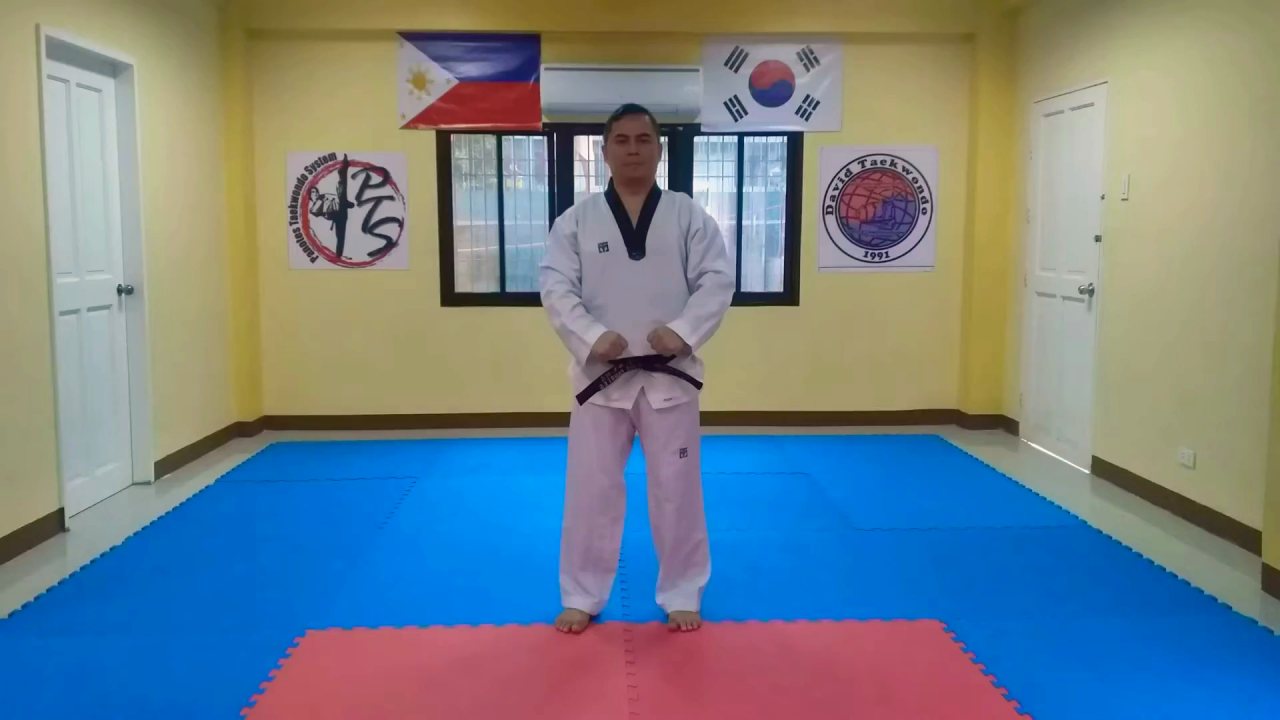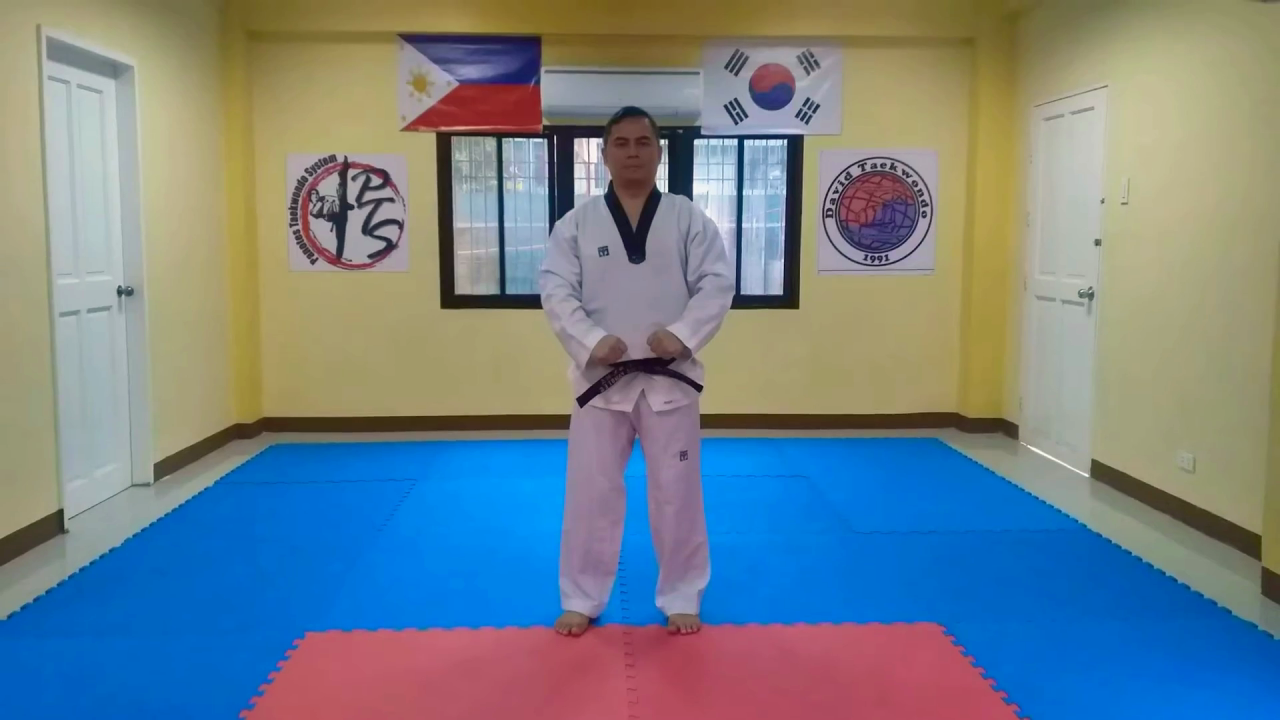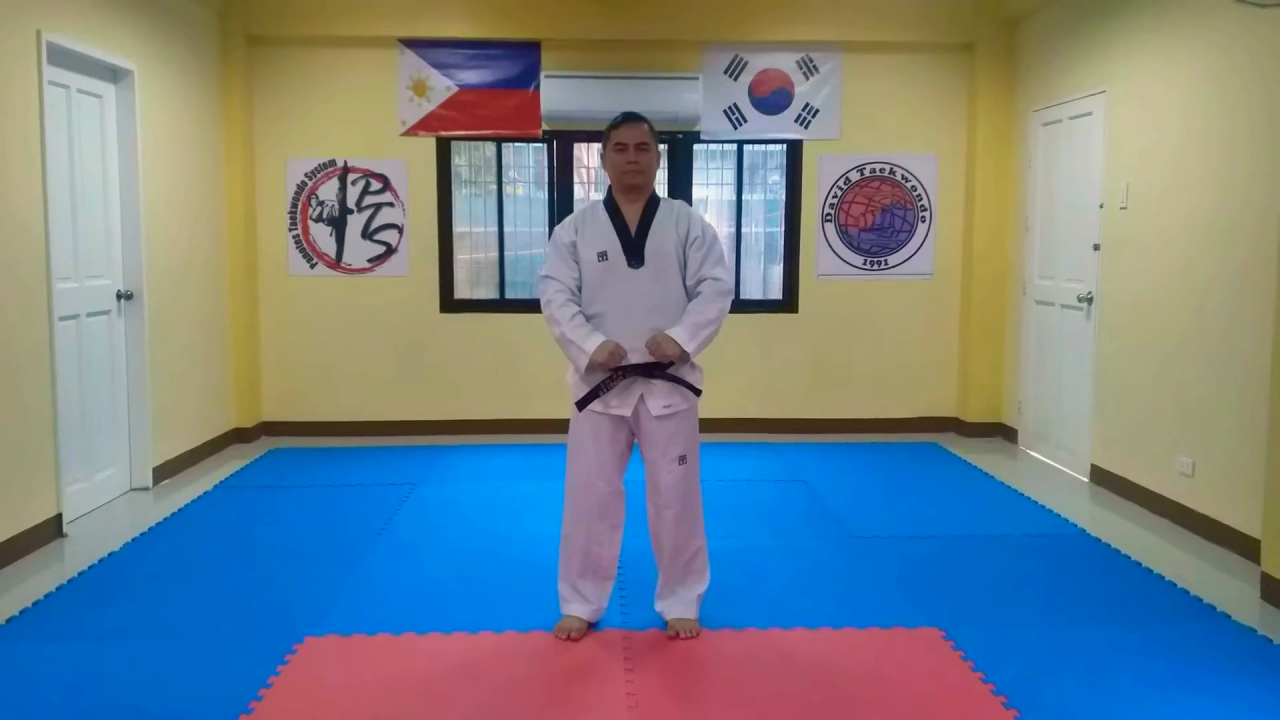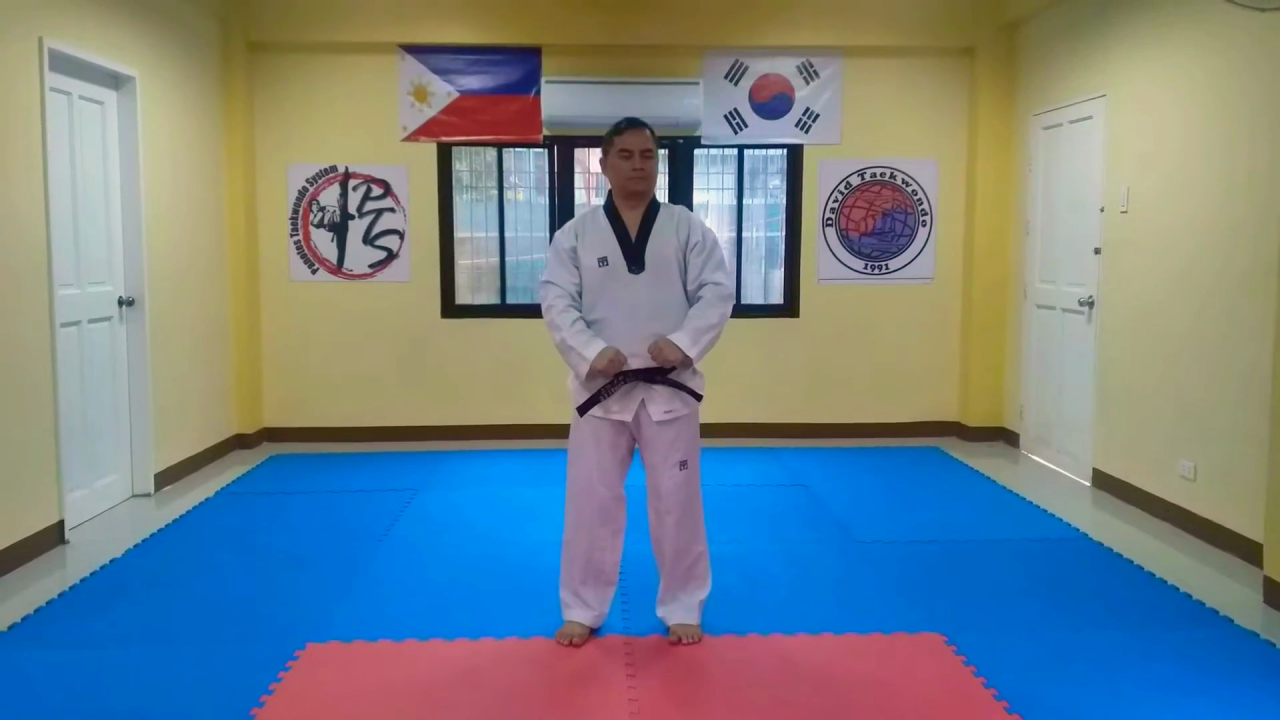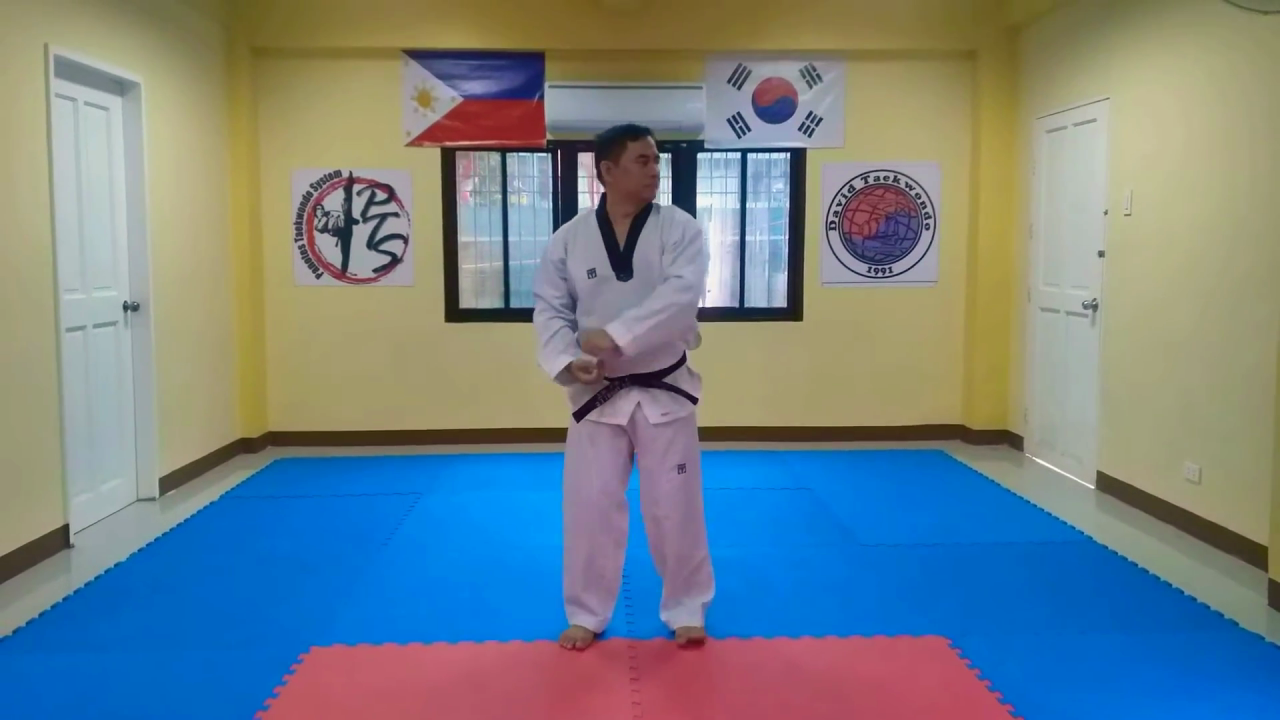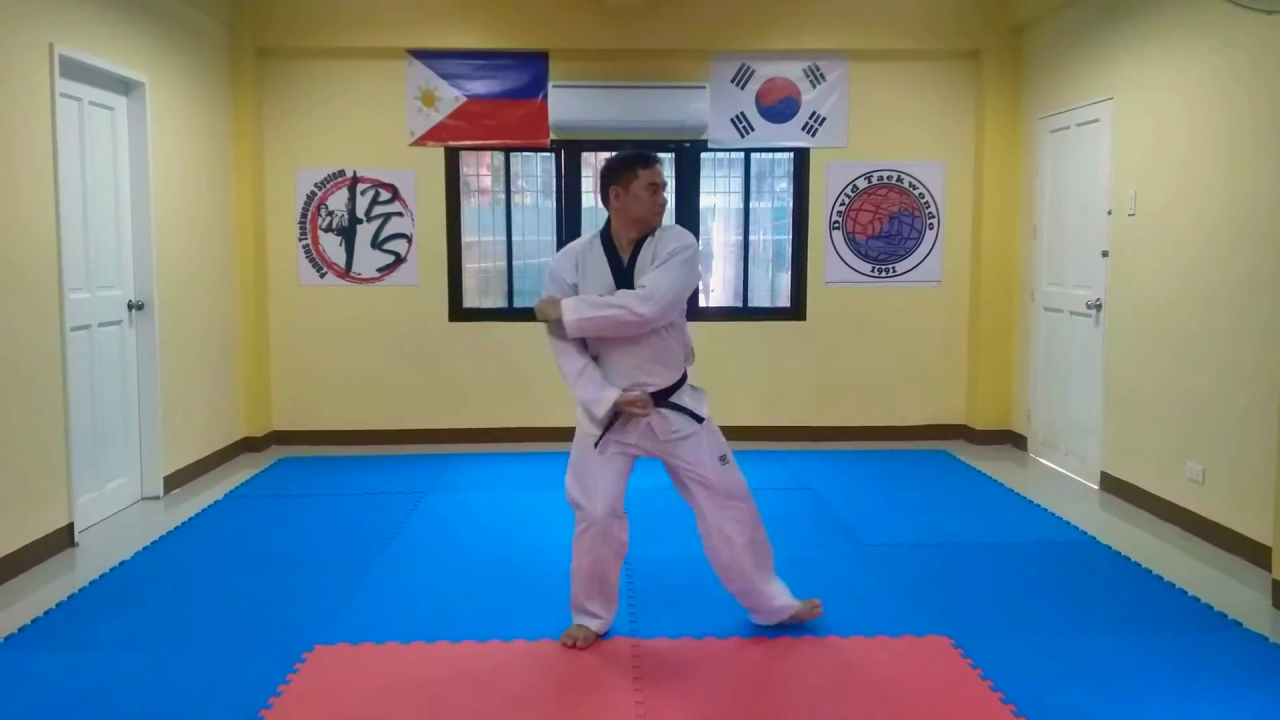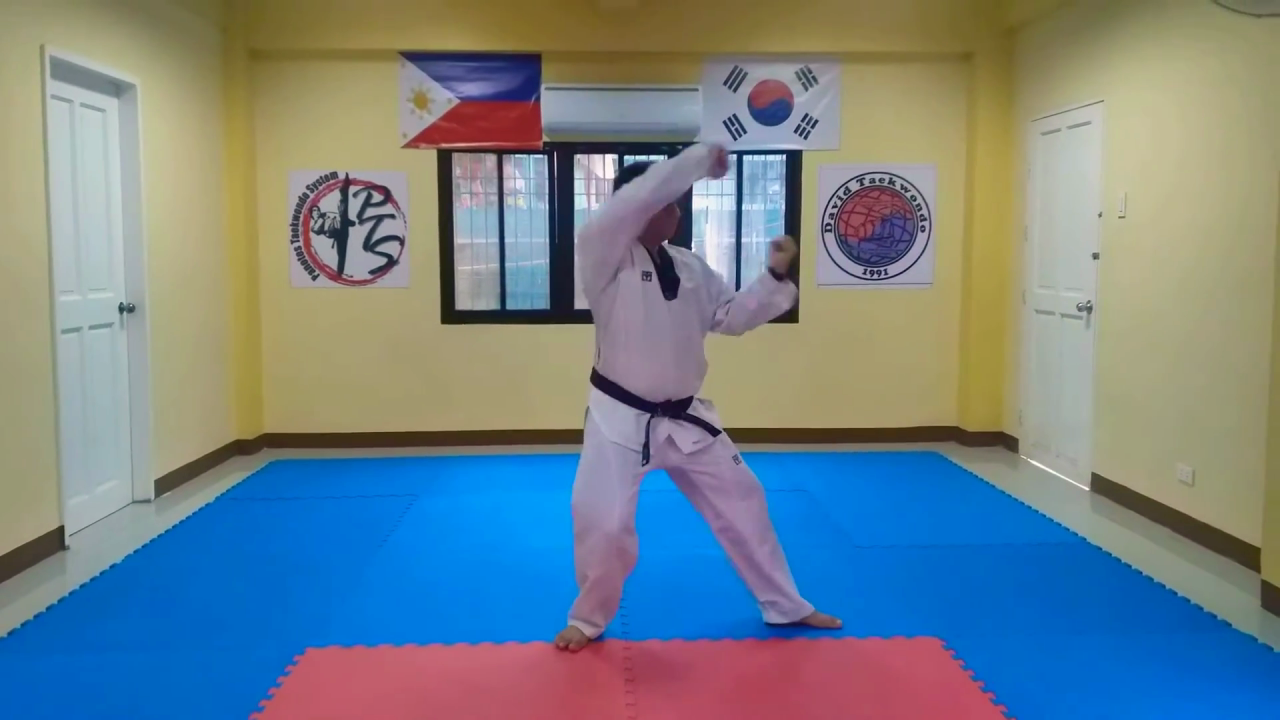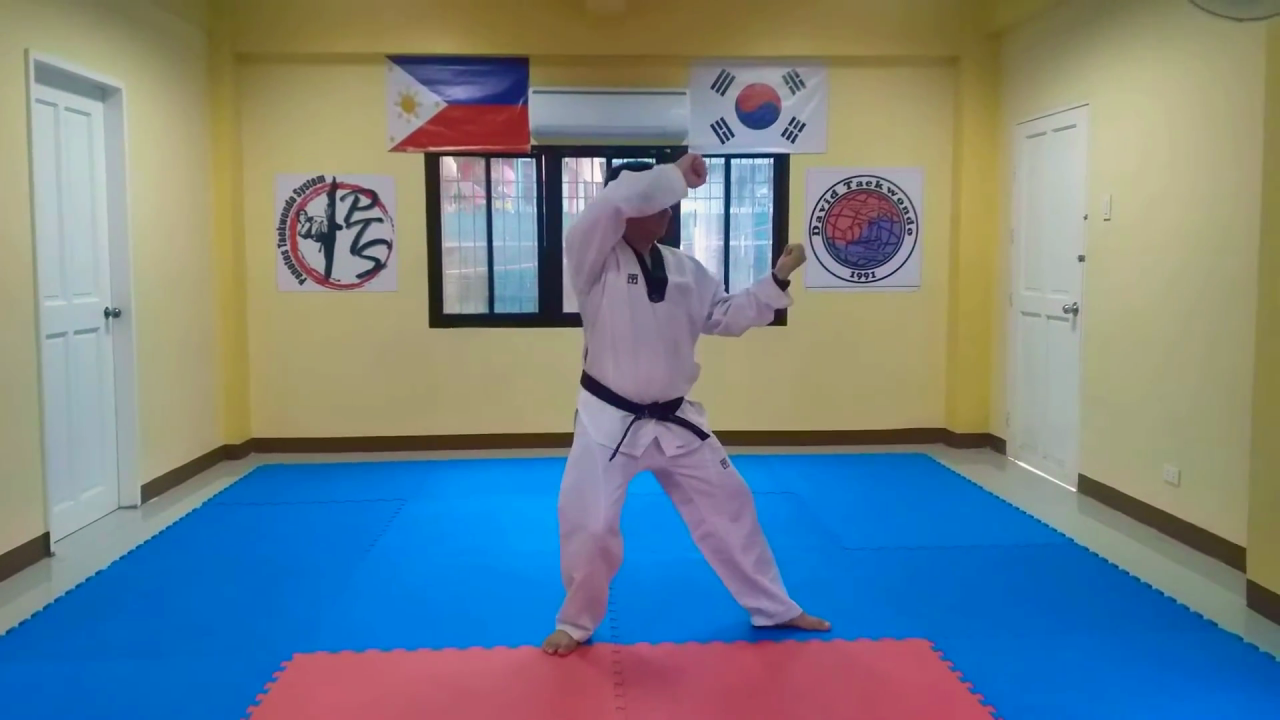
dt=0.3s
person 1, frame 1
left shoulder: (688, 215)
right shoulder: (577, 219)
left elbow: (718, 281)
right elbow: (555, 286)
left wrist: (684, 331)
right wrist: (591, 337)
left hip: (670, 373)
right hip: (602, 374)
left knee: (677, 488)
right knee: (591, 488)
left ankle: (681, 595)
right ankle: (581, 597)
person 1, frame 2
left shoulder: (688, 218)
right shoulder: (577, 223)
left elbow: (718, 283)
right elbow: (555, 290)
left wrist: (683, 334)
right wrist: (590, 340)
left hip: (670, 377)
right hip: (602, 377)
left knee: (677, 491)
right knee: (592, 491)
left ankle: (681, 597)
right ankle: (581, 599)
person 1, frame 3
left shoulder: (686, 223)
right shoulder: (576, 228)
left elbow: (716, 288)
right elbow: (554, 295)
left wrist: (682, 338)
right wrist: (589, 345)
left hip: (668, 381)
right hip: (600, 381)
left knee: (676, 495)
right knee: (590, 495)
left ankle: (680, 602)
right ankle: (580, 604)
person 1, frame 4
left shoulder: (687, 228)
right shoulder: (576, 233)
left elbow: (717, 292)
right elbow: (556, 301)
left wrist: (685, 343)
right wrist: (590, 353)
left hip: (669, 386)
right hip: (601, 388)
left knee: (677, 501)
right knee: (592, 501)
left ankle: (682, 608)
right ankle: (582, 610)
person 1, frame 5
left shoulder: (679, 228)
right shoulder: (569, 239)
left elbow: (680, 295)
right elbow: (550, 310)
left wrist: (616, 338)
right wrist: (564, 362)
left hip: (664, 389)
right hip: (598, 393)
left knee: (675, 503)
right knee: (591, 504)
left ankle: (686, 612)
right ankle: (586, 614)
person 1, frame 6
left shoulder: (678, 246)
right shoulder: (571, 261)
left elbow: (648, 308)
right elbow: (566, 345)
left wrist: (568, 311)
right wrist: (608, 399)
left hip: (675, 404)
right hip: (609, 409)
left knee: (730, 499)
right knee: (597, 513)
left ankle: (772, 603)
right ankle: (590, 616)
person 1, frame 7
left shoulder: (689, 266)
right shoulder: (603, 253)
left elbow: (733, 316)
right elbow: (634, 200)
left wrist: (777, 275)
right wrist: (701, 160)
left hip: (686, 417)
right hip: (621, 418)
left knee: (742, 504)
right knee: (605, 524)
left ankle: (786, 605)
right ankle: (588, 619)
person 1, frame 8
left shoulder: (684, 268)
right shoulder: (593, 256)
left elbow: (727, 317)
right elbow: (613, 202)
left wrist: (777, 280)
right wrist: (675, 174)
left hip: (675, 419)
right hip: (610, 419)
left knee: (729, 507)
right knee: (591, 525)
left ankle: (775, 608)
right ankle: (575, 622)
